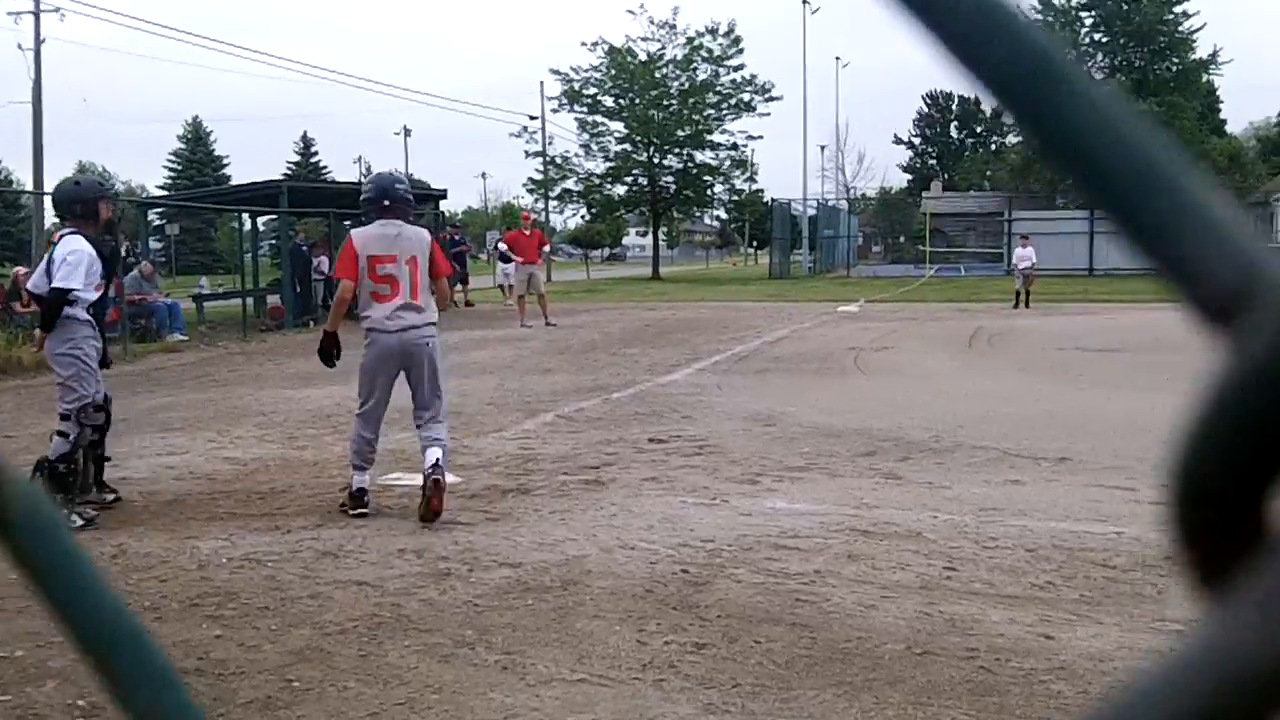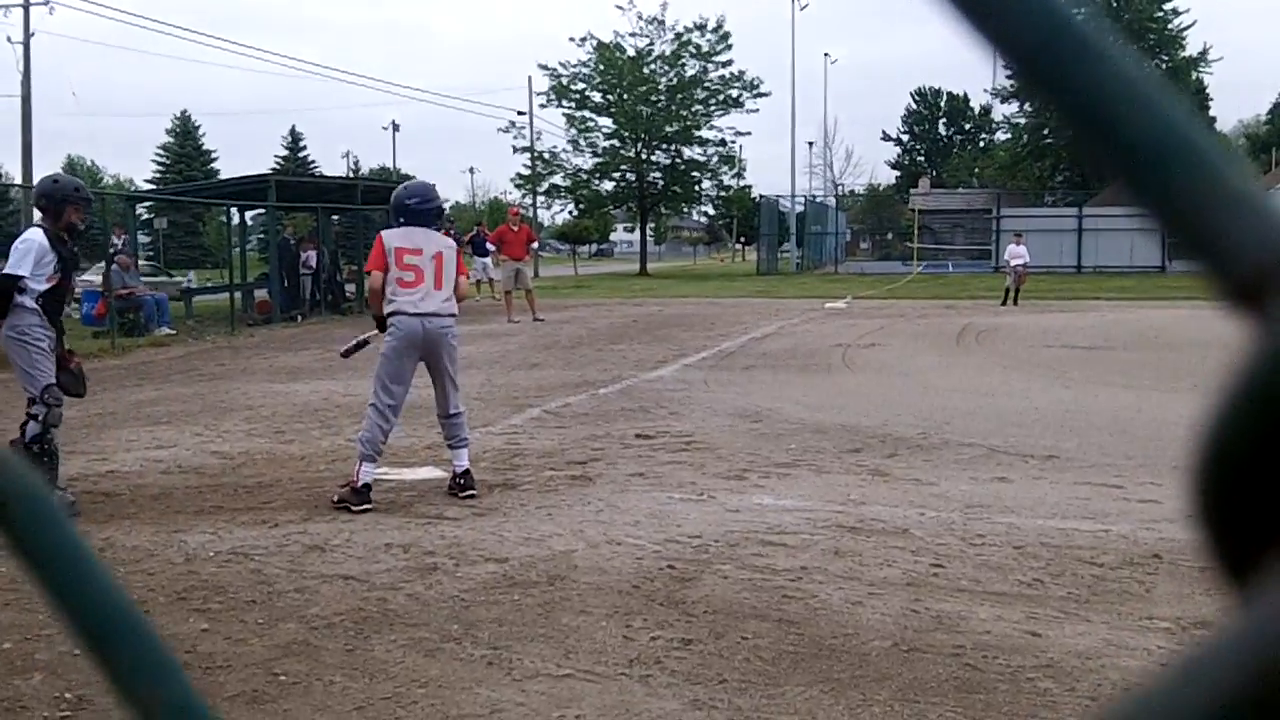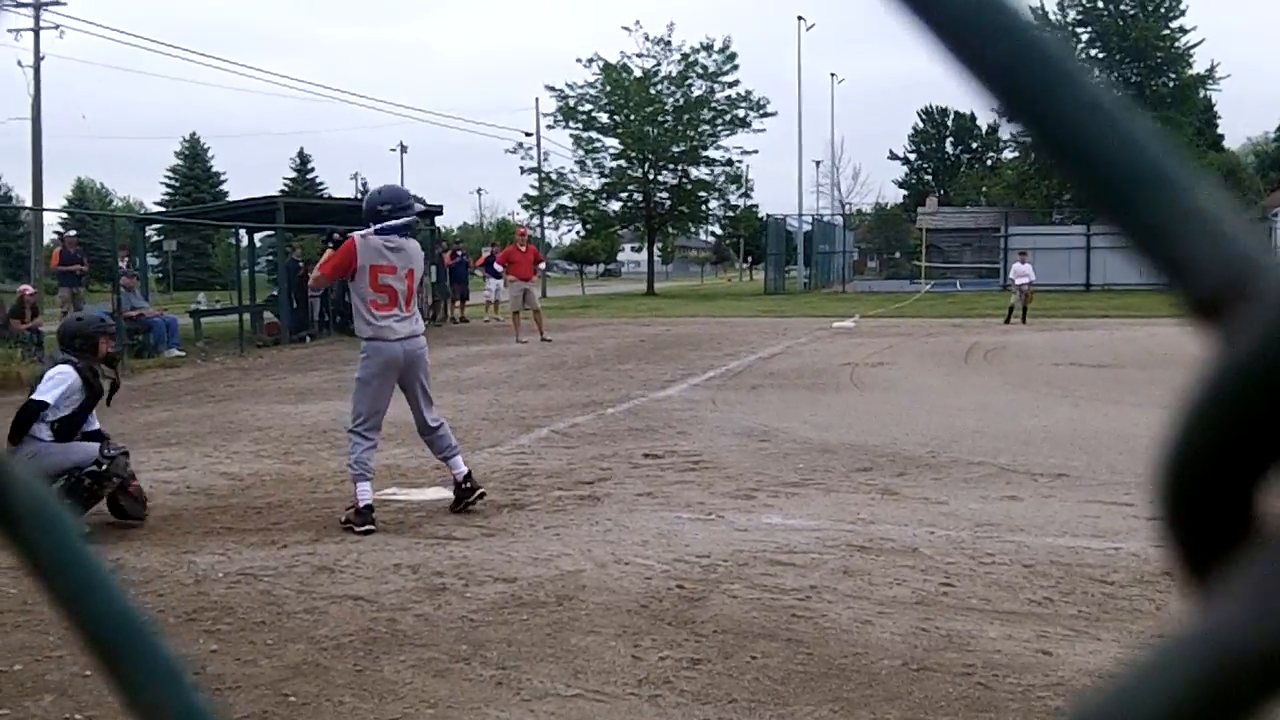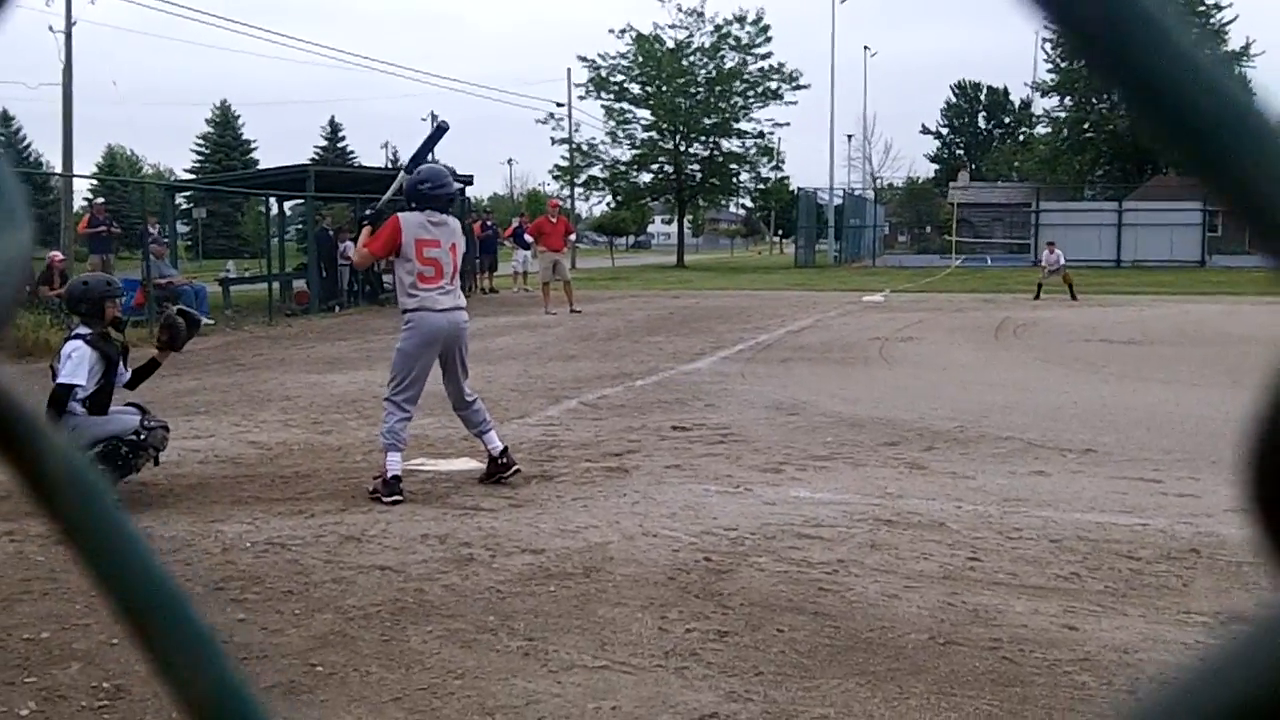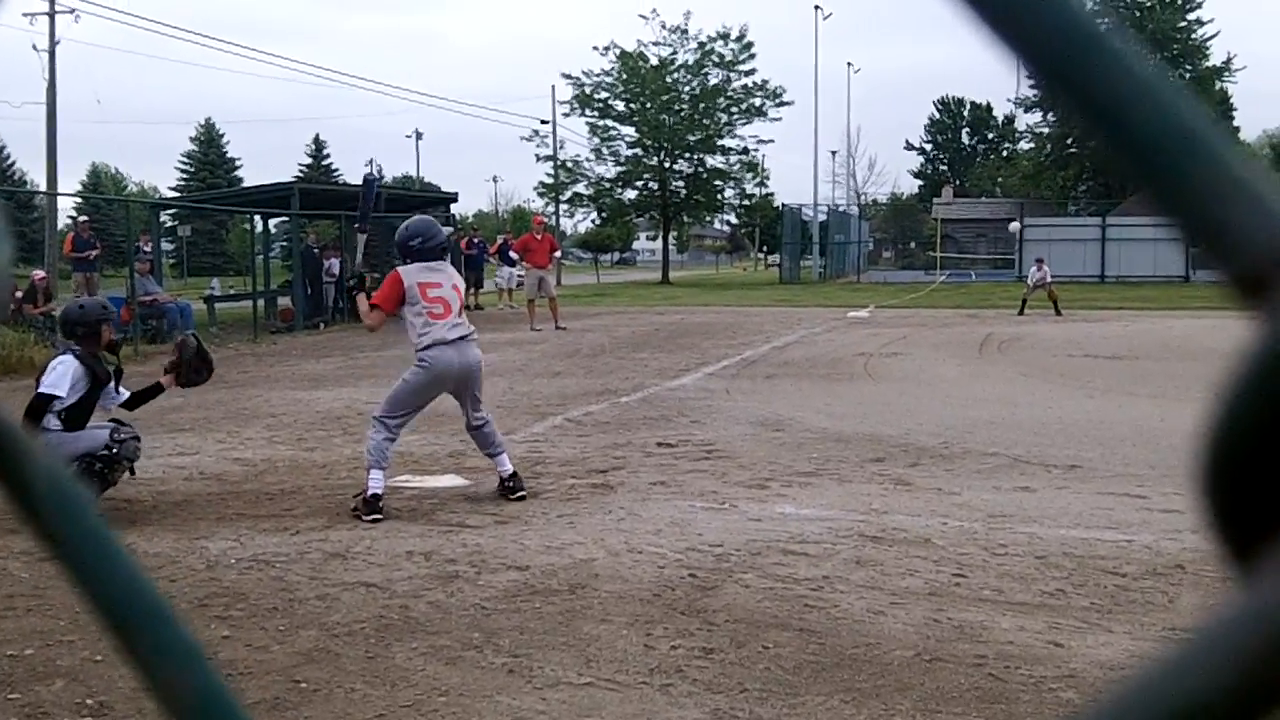
dt=1s
person 1, frame 1
left shoulder: (358, 238)
right shoulder: (423, 238)
left elbow: (345, 293)
right elbow: (443, 294)
left wrist: (329, 332)
left hip: (381, 338)
right hip: (422, 335)
left knee: (368, 416)
right knee: (430, 414)
left ankle: (359, 491)
right ankle: (434, 468)
person 1, frame 2
left shoulder: (387, 238)
right shoulder: (448, 244)
left elbow: (375, 283)
right elbow: (463, 290)
left wrist: (379, 314)
left hip: (404, 324)
right hip: (444, 324)
left knee: (383, 405)
right knee: (450, 402)
left ankle: (361, 485)
right ankle: (462, 475)
person 1, frame 3
left shoulder: (357, 246)
right shoulder: (414, 249)
left elbow: (316, 282)
left wrist: (332, 247)
left hip: (378, 348)
right hip: (414, 344)
left knee: (364, 429)
right knee: (428, 418)
left ankle: (363, 508)
right ankle: (465, 481)
person 1, frame 4
left shoulder: (401, 223)
right shoulder: (455, 226)
left elbow: (361, 260)
left wrist: (367, 225)
left hip: (421, 321)
right hip: (457, 318)
left knee: (399, 400)
right knee: (462, 393)
left ankle: (391, 479)
right ankle: (500, 457)
person 1, frame 5
left shoulder: (401, 275)
right shoulder: (451, 272)
left elbow: (372, 322)
left wrist: (360, 294)
left hip: (435, 358)
right hip: (469, 354)
left knee: (385, 421)
right knee: (476, 417)
left ankle: (373, 496)
right ankle: (510, 478)
person 2, frame 1
left shoulder: (65, 244)
right shoulder: (80, 247)
left elbow: (35, 290)
right elbow: (59, 295)
left wrist: (50, 328)
right wrist: (45, 330)
left hip: (79, 339)
right hip: (75, 338)
left knee: (98, 410)
right knee: (75, 418)
left ankle: (86, 487)
right ankle: (59, 501)
person 2, frame 2
left shoulder: (61, 244)
right shoulder: (35, 239)
left wrist: (60, 345)
left hip: (44, 331)
left knee: (44, 402)
right knee: (46, 401)
person 2, frame 3
left shoulder: (88, 377)
right shoulder: (67, 374)
left elbow: (92, 432)
right elbow: (28, 411)
right wrist: (11, 453)
left hip: (45, 451)
right hip: (32, 454)
right knee: (115, 458)
person 2, frame 4
left shoulder: (104, 342)
right shoulder: (81, 347)
left elbow: (128, 381)
right elbow: (59, 395)
left wrist: (161, 355)
left hip: (89, 421)
right hip: (72, 426)
left knee: (136, 414)
right knee: (154, 432)
person 2, frame 5
left shoulder: (97, 368)
right shoulder: (70, 362)
left elbow: (129, 402)
right elbow: (38, 405)
left wrist: (166, 381)
left hip: (66, 437)
right hip: (48, 442)
left knee: (120, 430)
right knee: (126, 442)
